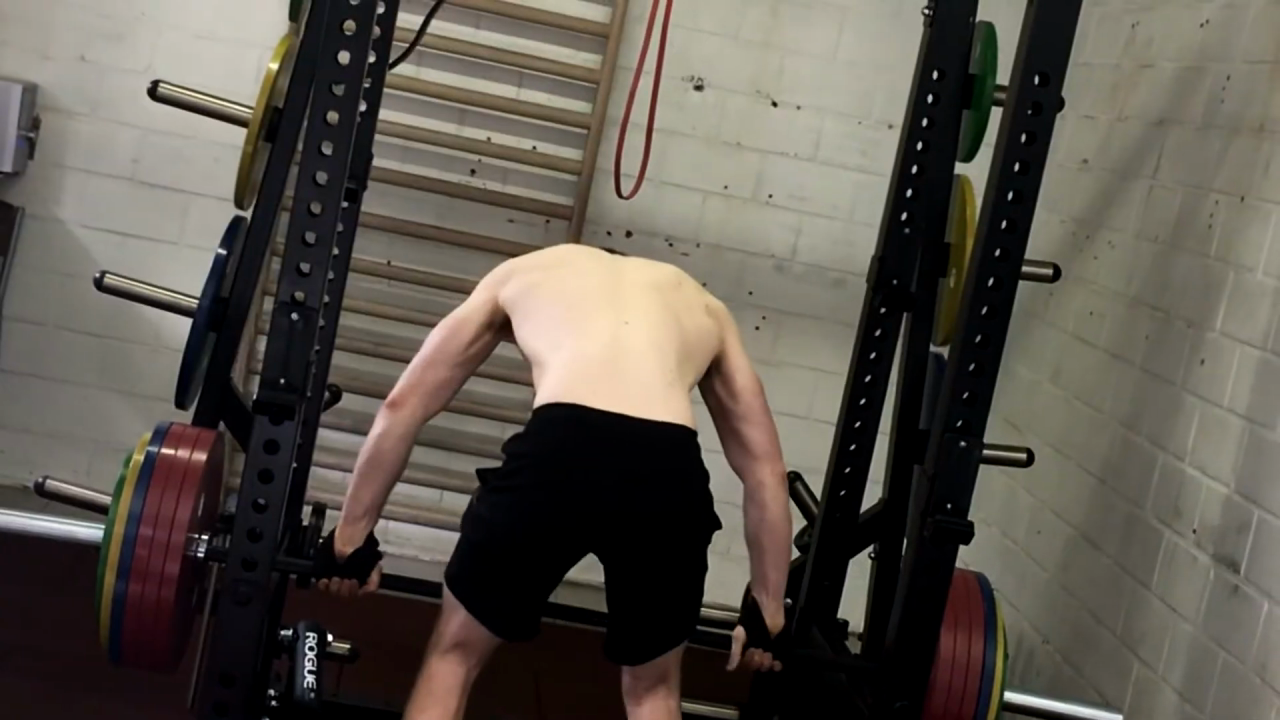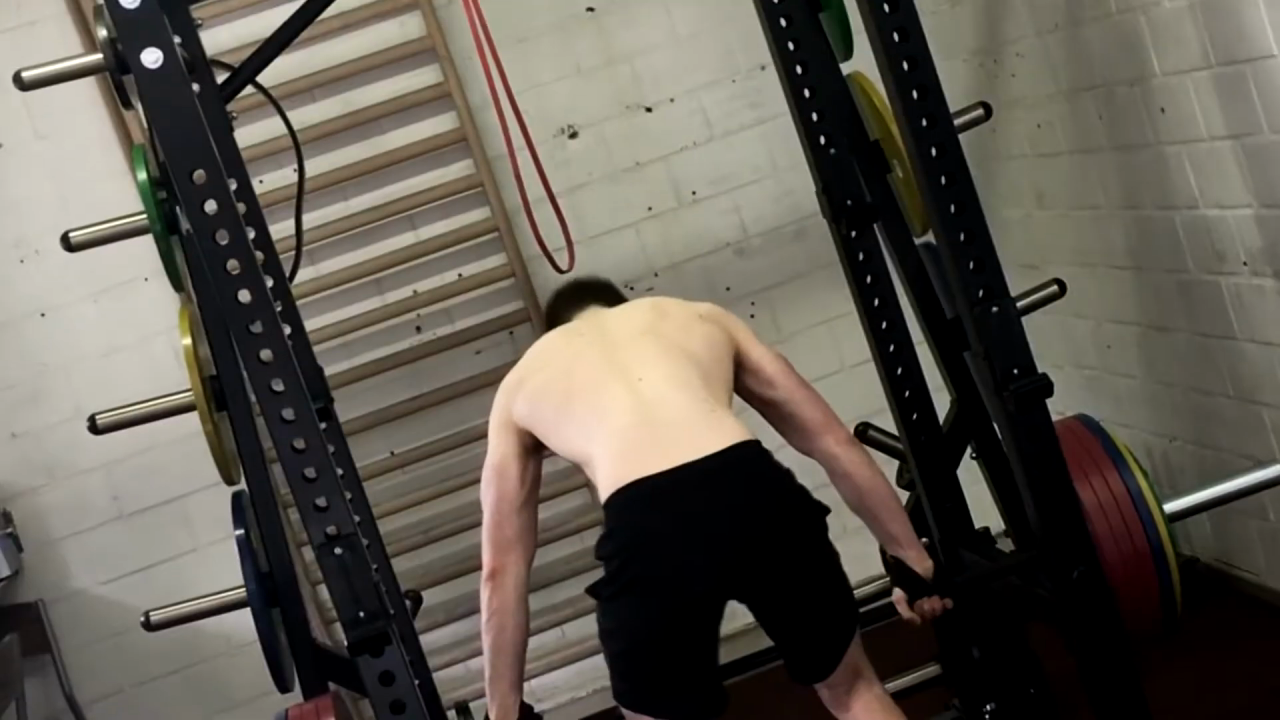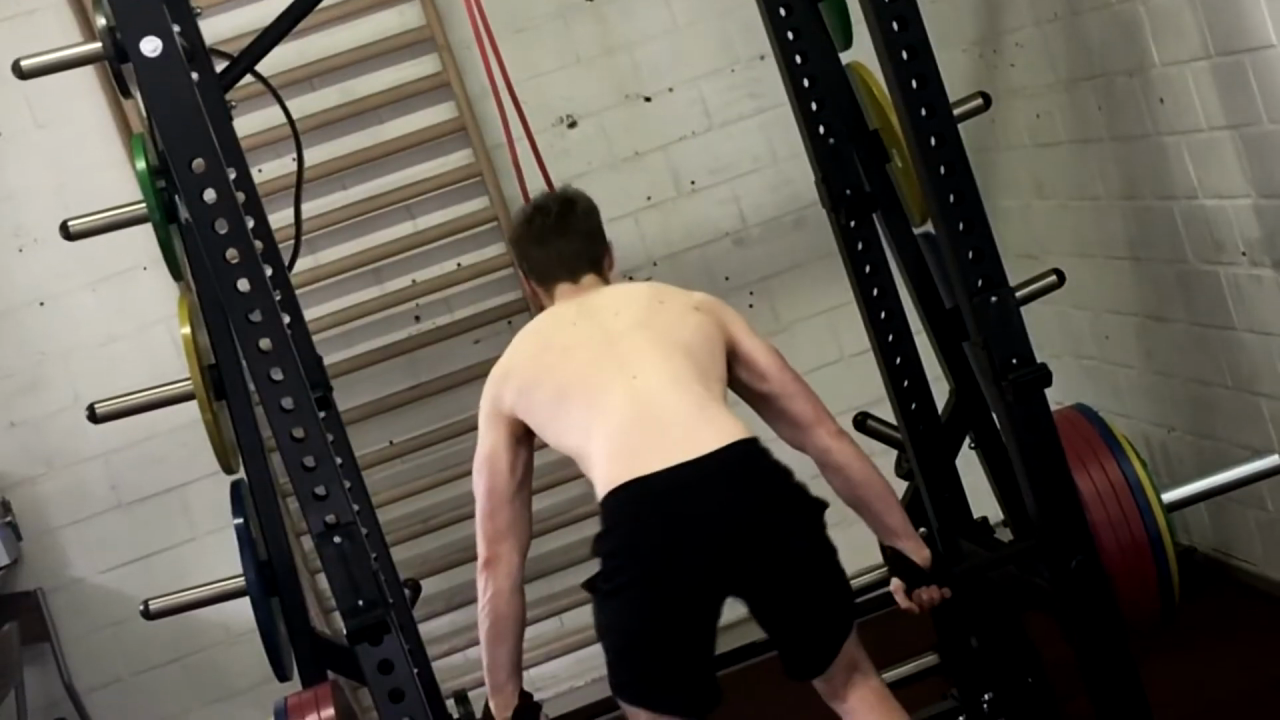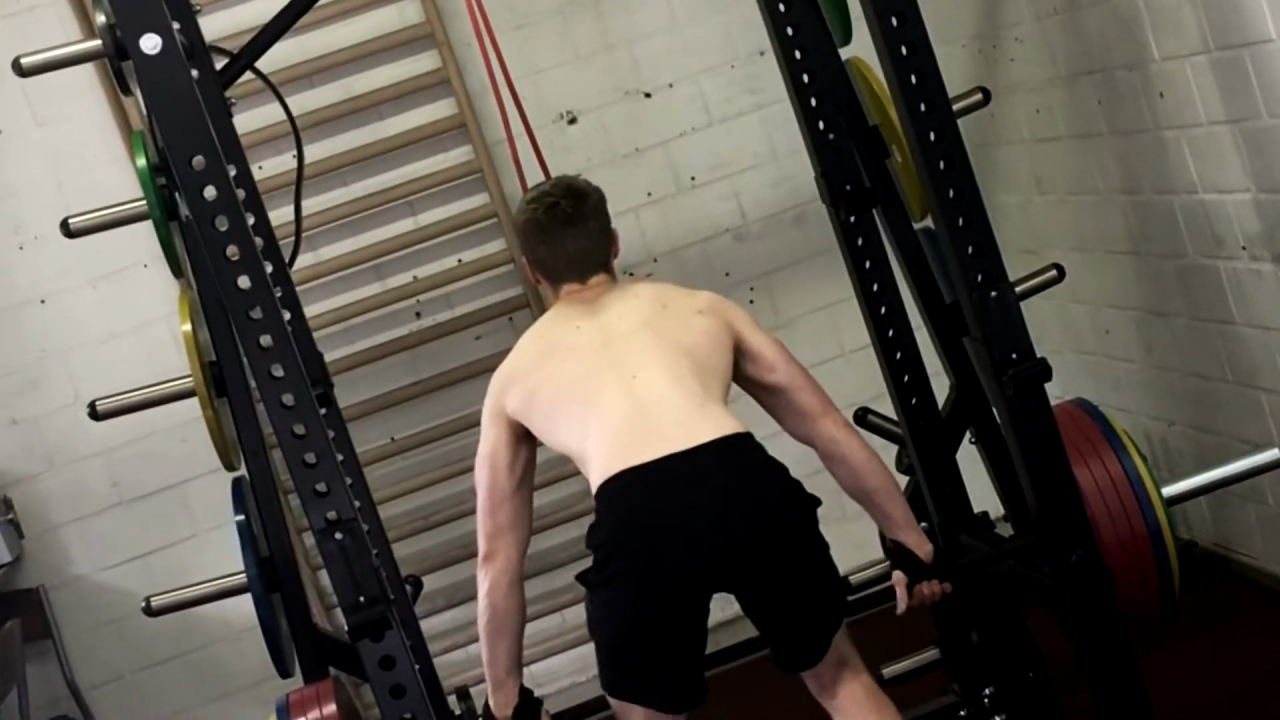
dt=0.4s
person 1, frame 1
left shoulder: (527, 272)
right shoulder: (704, 307)
left elbow: (405, 407)
right elbow: (764, 467)
left wrist: (350, 539)
right wrist: (767, 614)
left hip: (558, 456)
right hip: (670, 480)
left knee: (455, 655)
person 1, frame 2
left shoulder: (522, 380)
right shoulder: (702, 316)
left elbow: (502, 567)
right elbow: (833, 443)
right wrist: (914, 558)
left hip: (646, 531)
right hip: (755, 492)
person 1, frame 3
left shoulder: (511, 372)
right shoulder: (694, 306)
left elbow: (498, 556)
right elbow: (822, 435)
right wrist: (910, 548)
left hip: (644, 530)
right hip: (758, 493)
person 1, frame 4
left shoulder: (516, 374)
right shoulder: (700, 306)
left elbow: (498, 554)
right elbow: (829, 431)
right wrist: (913, 542)
left hip: (636, 524)
right hip: (749, 489)
right knee: (838, 676)
